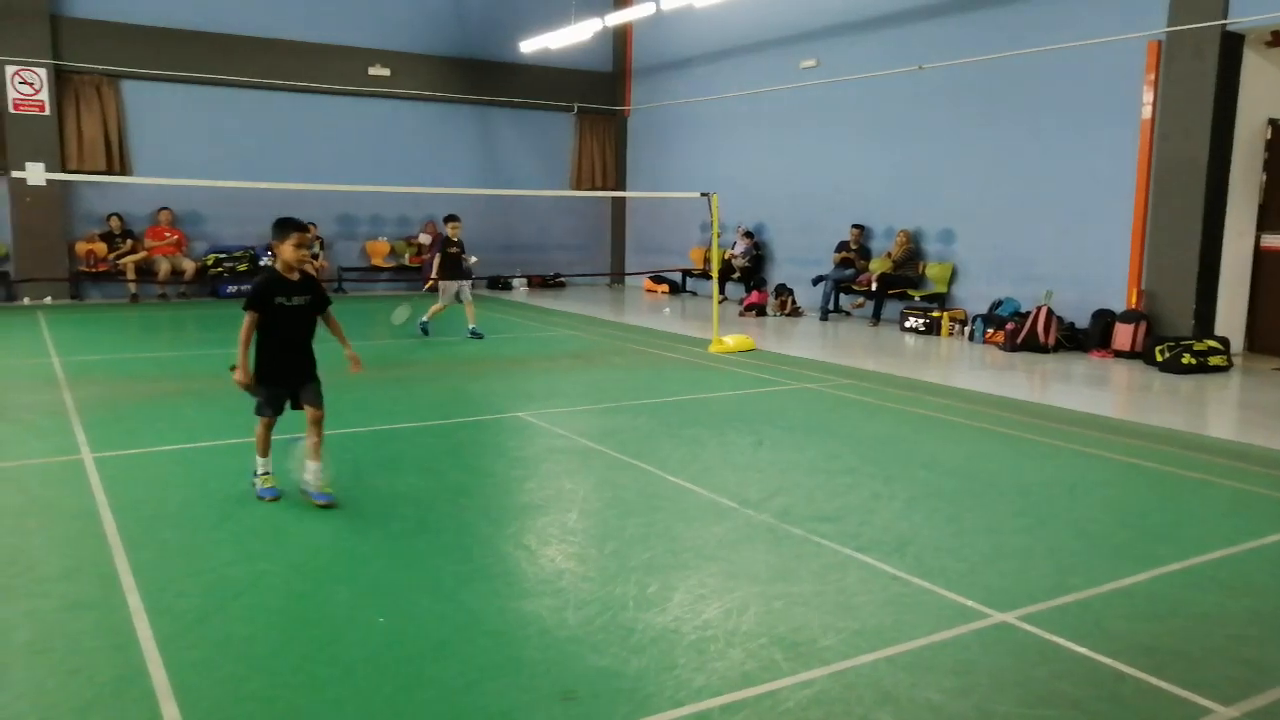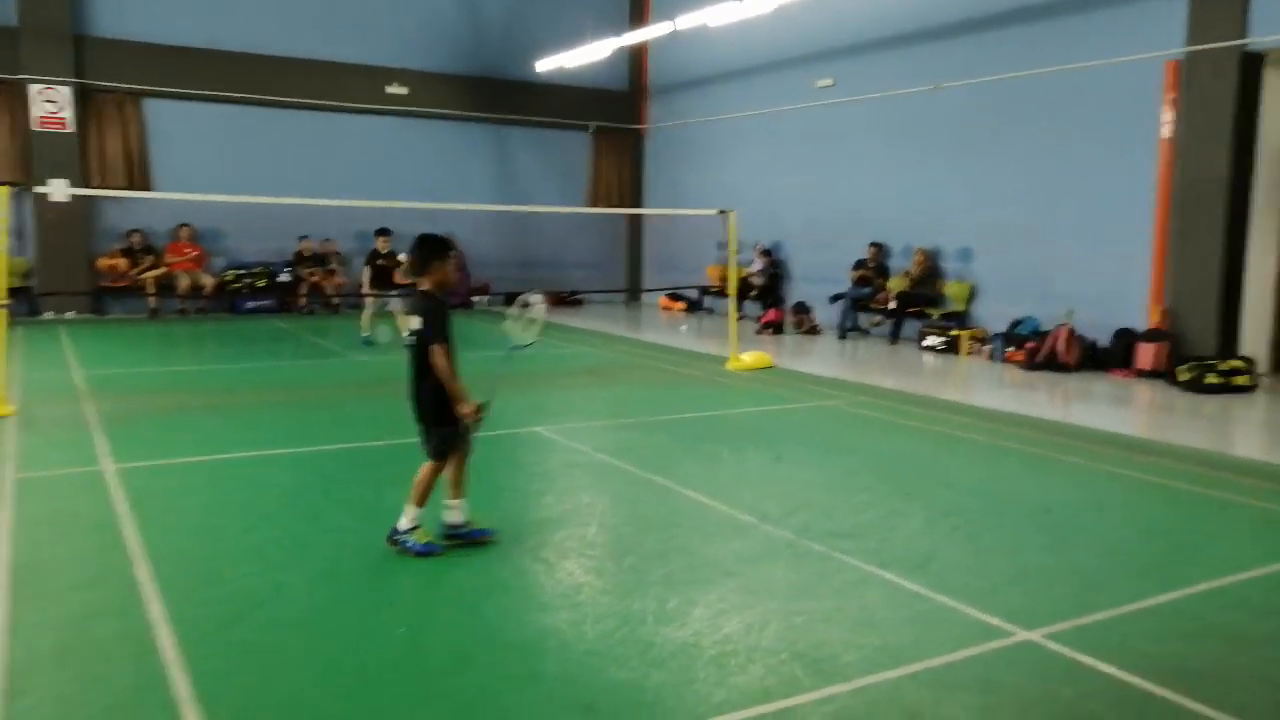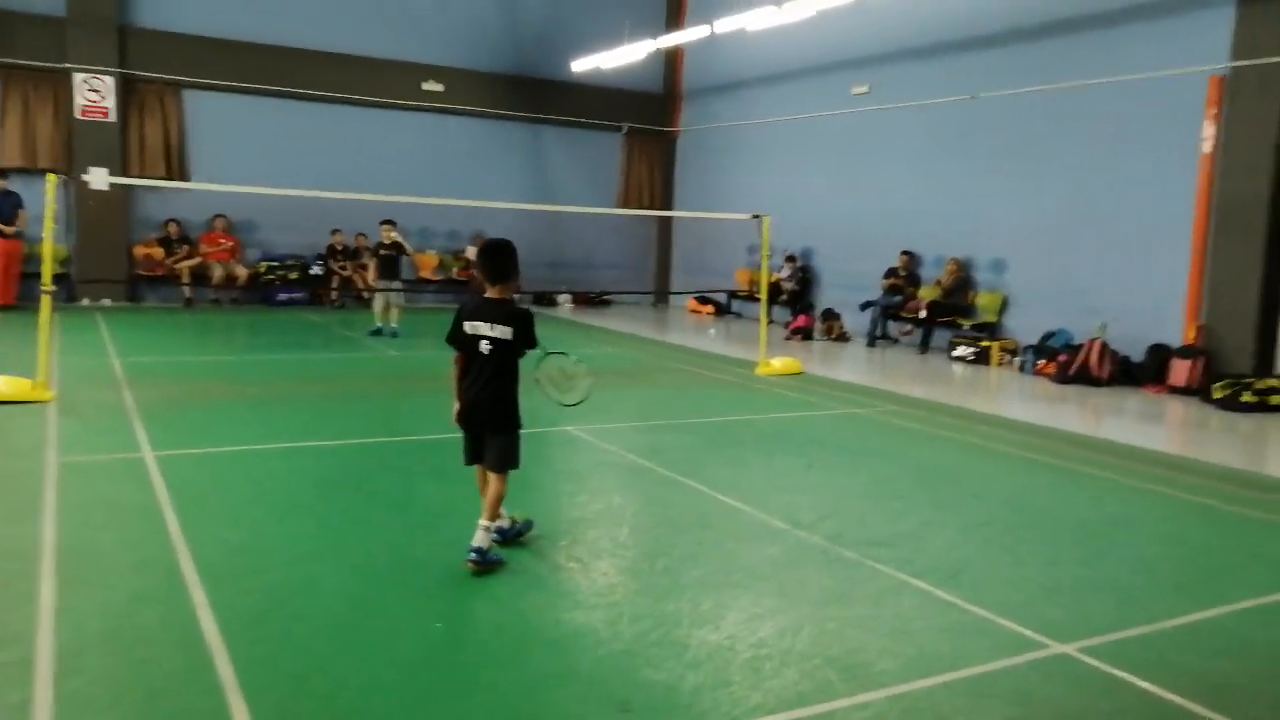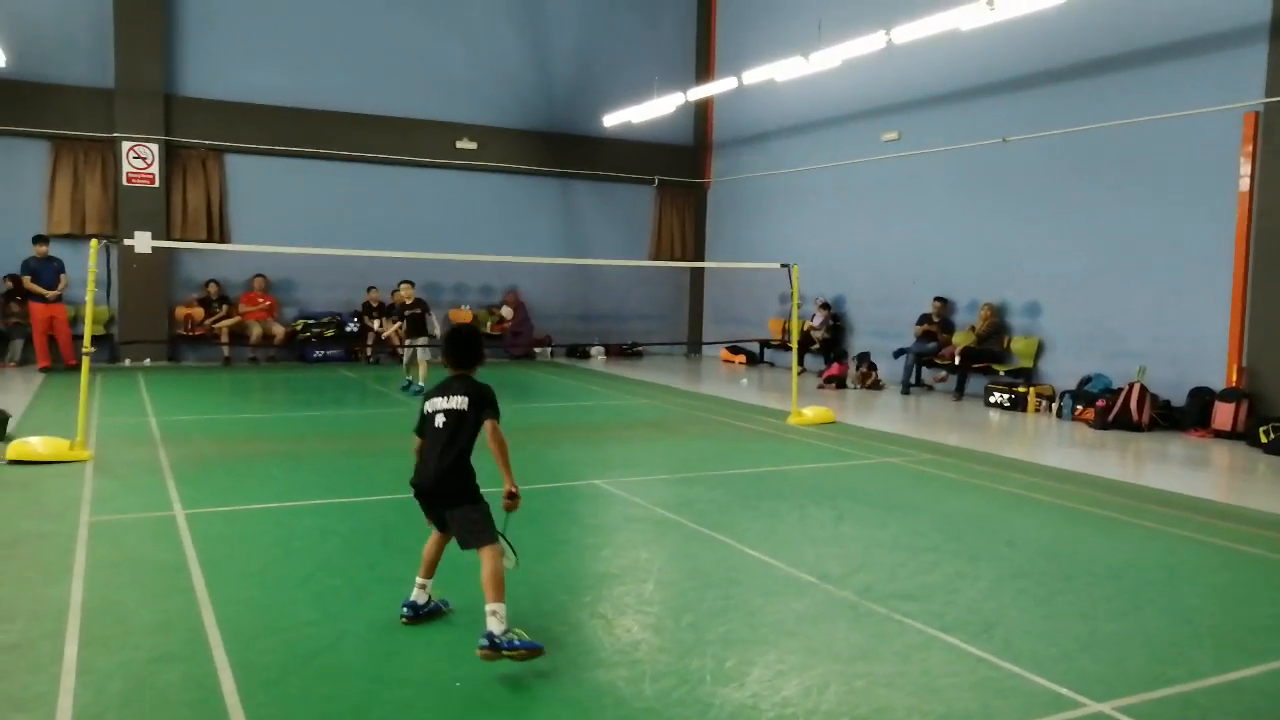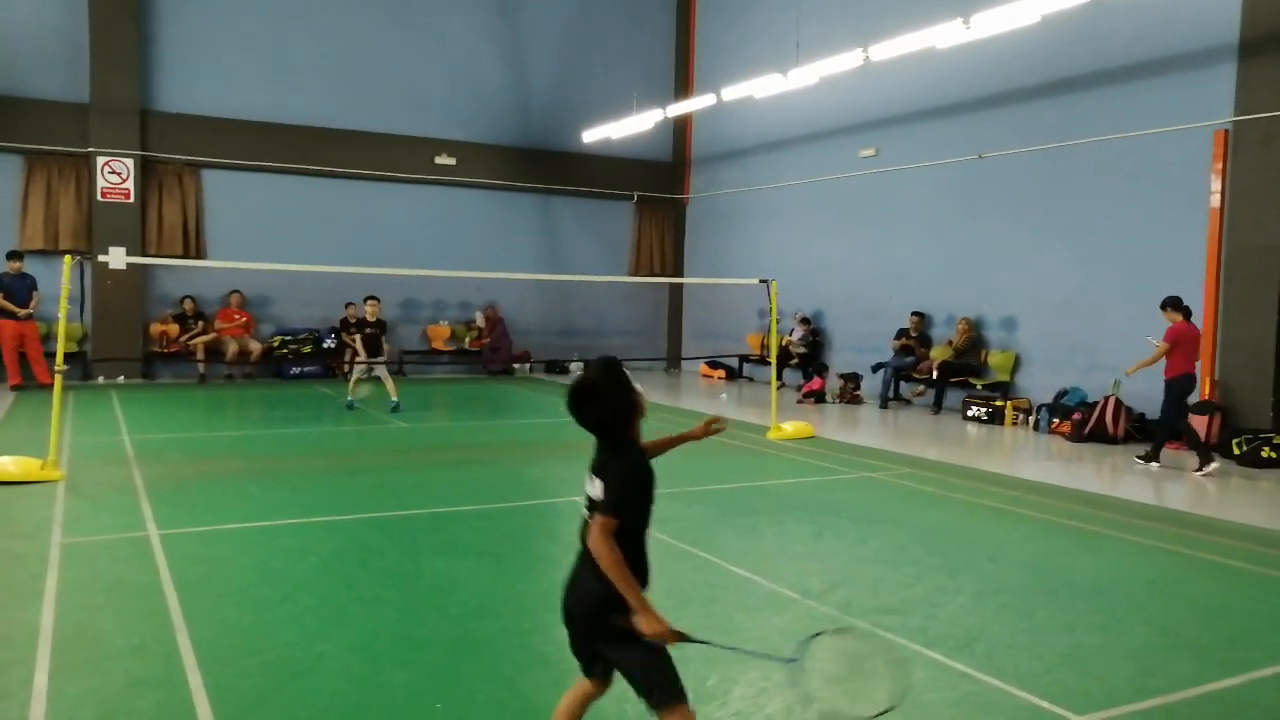
dt=1s
person 1, frame 1
left shoulder: (311, 283)
right shoulder: (264, 284)
left elbow: (326, 316)
right elbow: (248, 324)
left wrist: (347, 347)
right wrist: (242, 366)
left hip: (304, 365)
right hip: (272, 367)
left knee: (316, 415)
right knee: (268, 421)
left ankle: (313, 479)
right ankle: (263, 473)
person 1, frame 2
left shoulder: (422, 302)
right shoulder: (435, 306)
right elbow: (439, 358)
right wrist: (462, 400)
left hip: (430, 396)
right hip: (436, 398)
left knee: (458, 449)
right knee: (437, 459)
left ankle: (455, 519)
right ankle: (405, 529)
person 1, frame 3
left shoulder: (466, 311)
right shoulder: (520, 317)
left elbow: (457, 360)
left wrist: (458, 399)
left hip: (472, 404)
right hip: (501, 407)
left knee: (482, 466)
right knee: (498, 473)
left ankle: (501, 524)
right ankle: (480, 547)
person 1, frame 4
left shoulder: (433, 393)
right shoulder: (480, 392)
right elbow: (492, 433)
right wrist: (510, 483)
left hip: (423, 481)
right hip: (456, 482)
left knee: (442, 530)
right knee: (491, 550)
left ankle: (418, 601)
right ankle: (496, 635)
person 1, frame 5
left shoulder: (610, 448)
right shoulder: (628, 463)
right elbow: (597, 537)
left wrist: (690, 435)
right wrist: (642, 608)
left hip: (581, 601)
right hip: (611, 608)
left knee: (593, 682)
